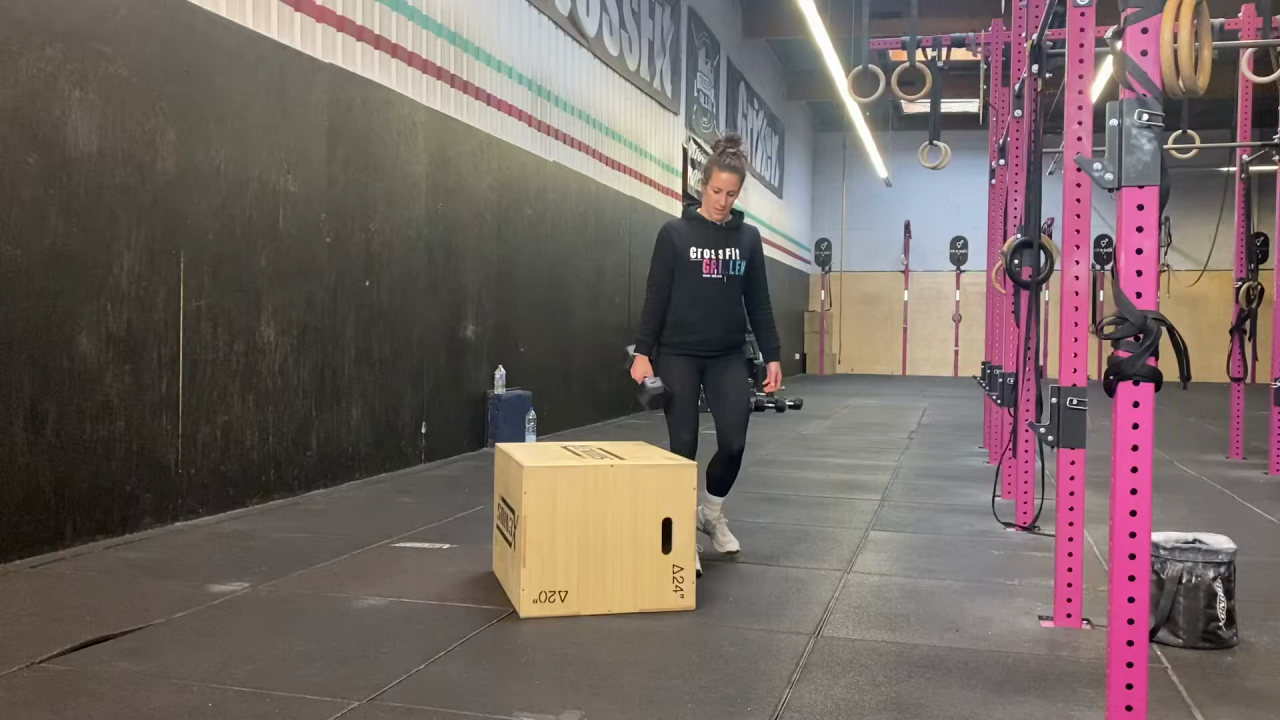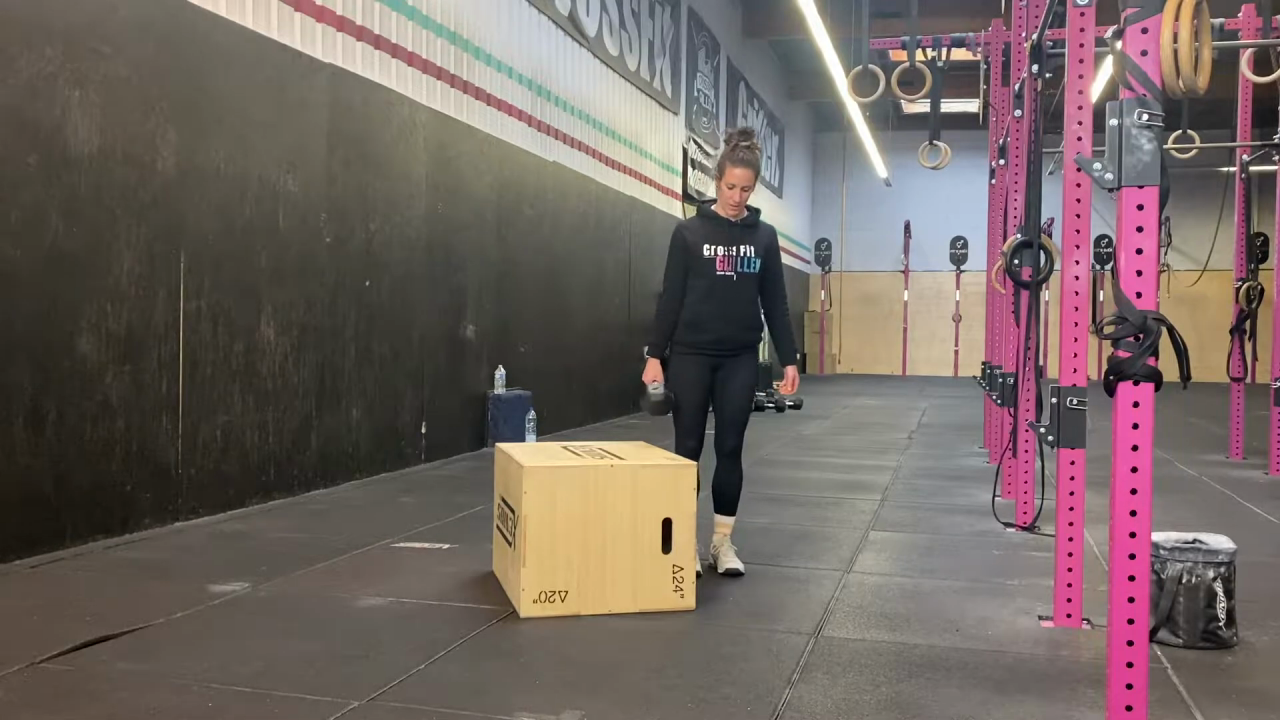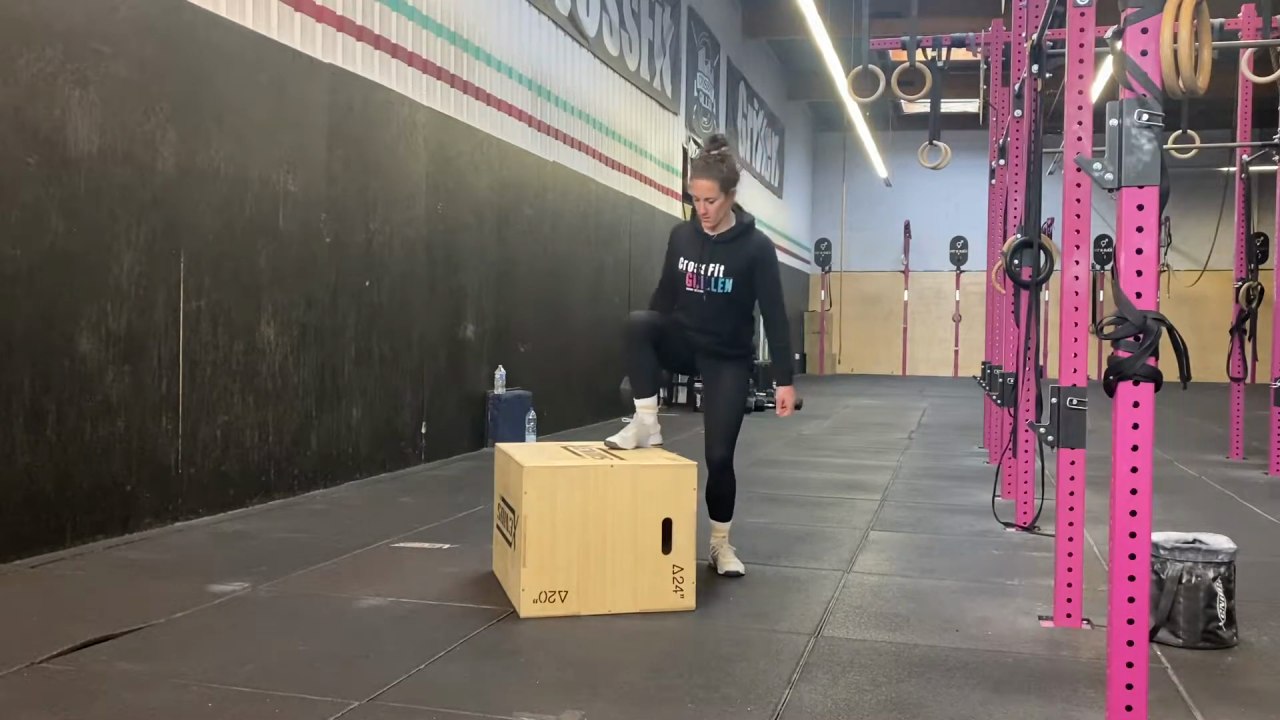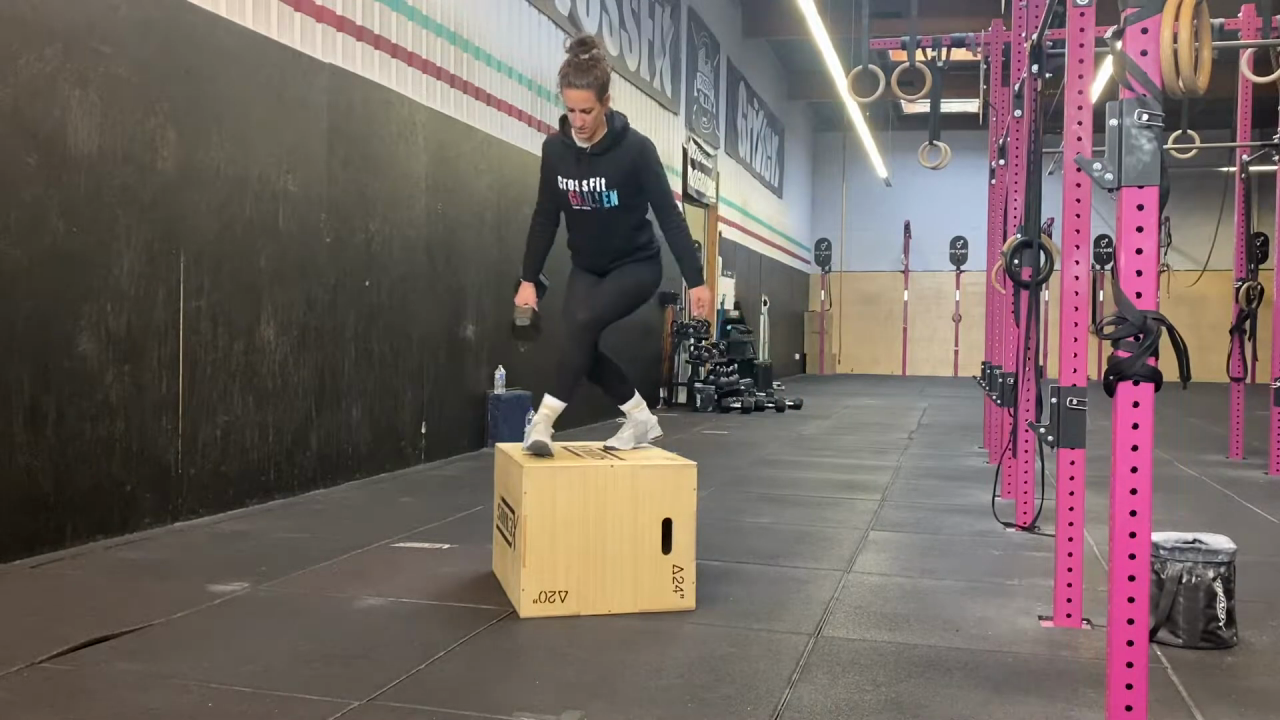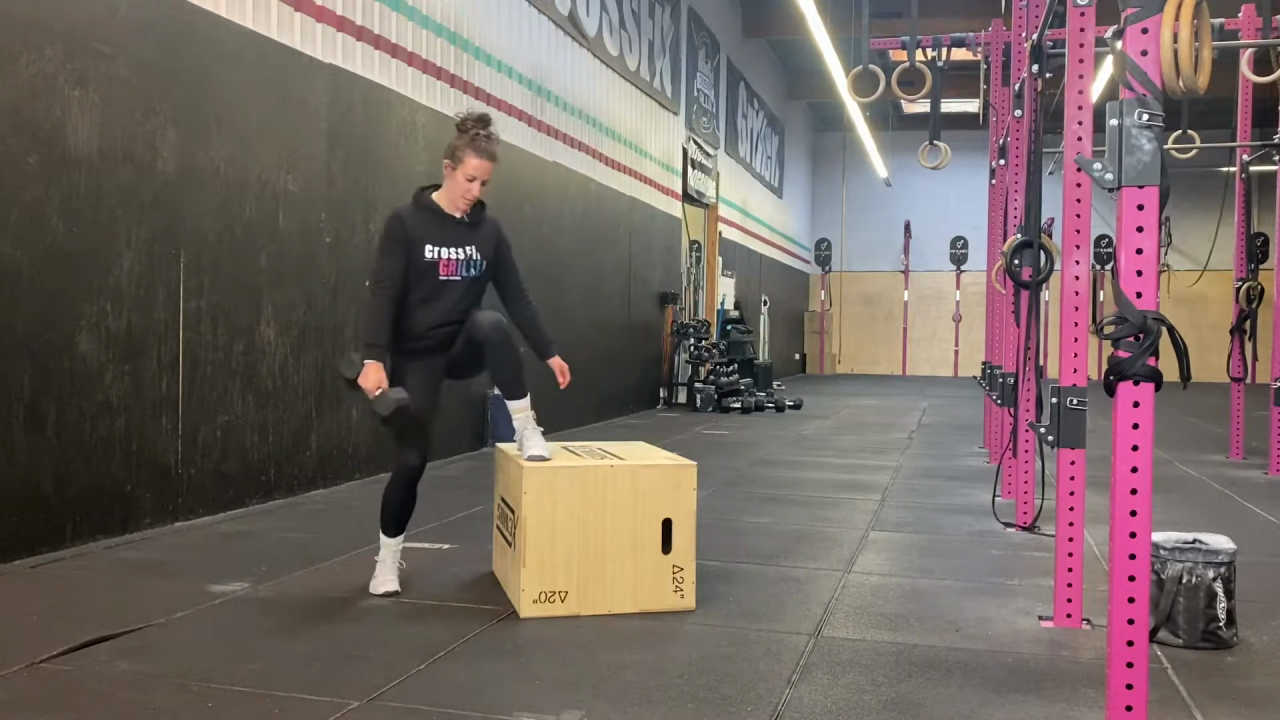
dt=1s
person 1, frame 1
left shoulder: (748, 237)
right shoulder: (674, 233)
left elbow: (759, 301)
right elbow: (656, 296)
left wrist: (772, 355)
right wrist: (643, 352)
left hip: (728, 356)
right hip: (678, 354)
left knee: (734, 443)
right knee: (684, 445)
left ankle: (709, 508)
person 1, frame 2
left shoulder: (765, 236)
right shoulder: (689, 231)
left elbow: (774, 302)
right elbow: (670, 297)
left wrist: (789, 359)
right wrist: (655, 355)
left hip: (740, 358)
right hip: (690, 353)
left knee: (730, 448)
right knee: (688, 449)
left ankle: (723, 541)
person 1, frame 3
left shoulder: (755, 246)
right shoulder: (681, 235)
left elbow: (774, 314)
right elbow: (665, 294)
left wrist: (785, 378)
right wrist: (646, 354)
left hip: (729, 358)
right hip: (683, 344)
left knee: (719, 455)
right knee: (638, 321)
left ankle: (721, 543)
right ankle: (646, 424)
person 1, frame 4
left shoulder: (635, 149)
right shoulder: (555, 149)
left elbow: (668, 215)
right elbow: (545, 218)
left wrist: (695, 279)
right wrist: (528, 279)
left hip: (636, 265)
right hip: (587, 267)
left knee: (583, 324)
right knee: (584, 347)
left ankle: (543, 423)
right ankle: (640, 421)
person 1, frame 5
left shoulder: (488, 229)
right shoulder: (406, 222)
left elbow: (516, 296)
right elbow: (384, 294)
left wrist: (548, 352)
right wrist: (374, 360)
left hip: (464, 347)
right hip: (415, 354)
left knee: (492, 323)
right knee: (410, 460)
left ankle: (525, 428)
right ankle: (388, 557)
